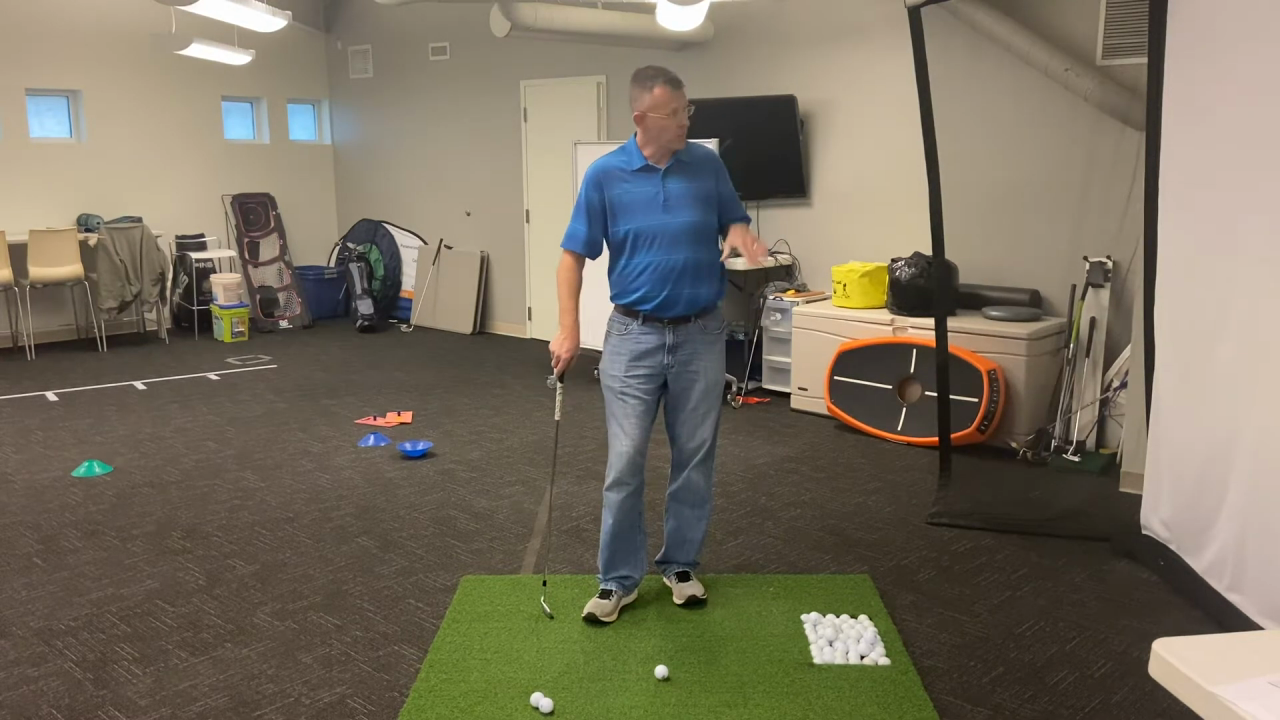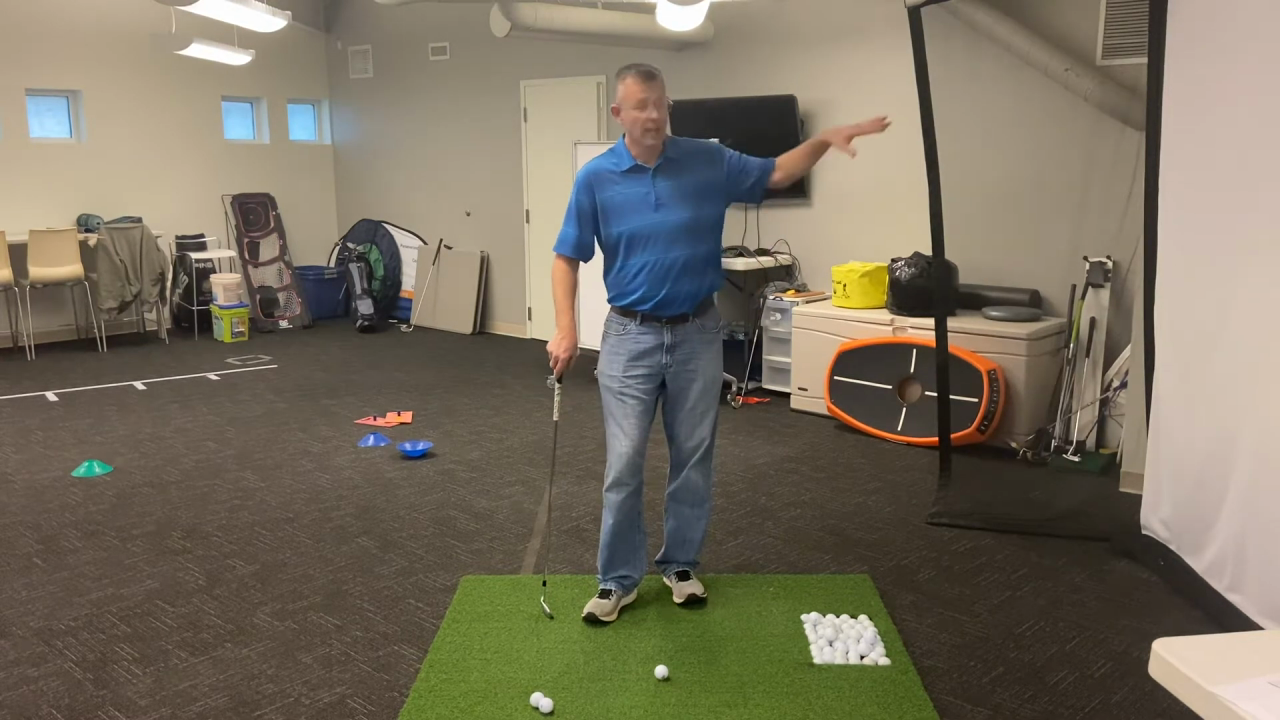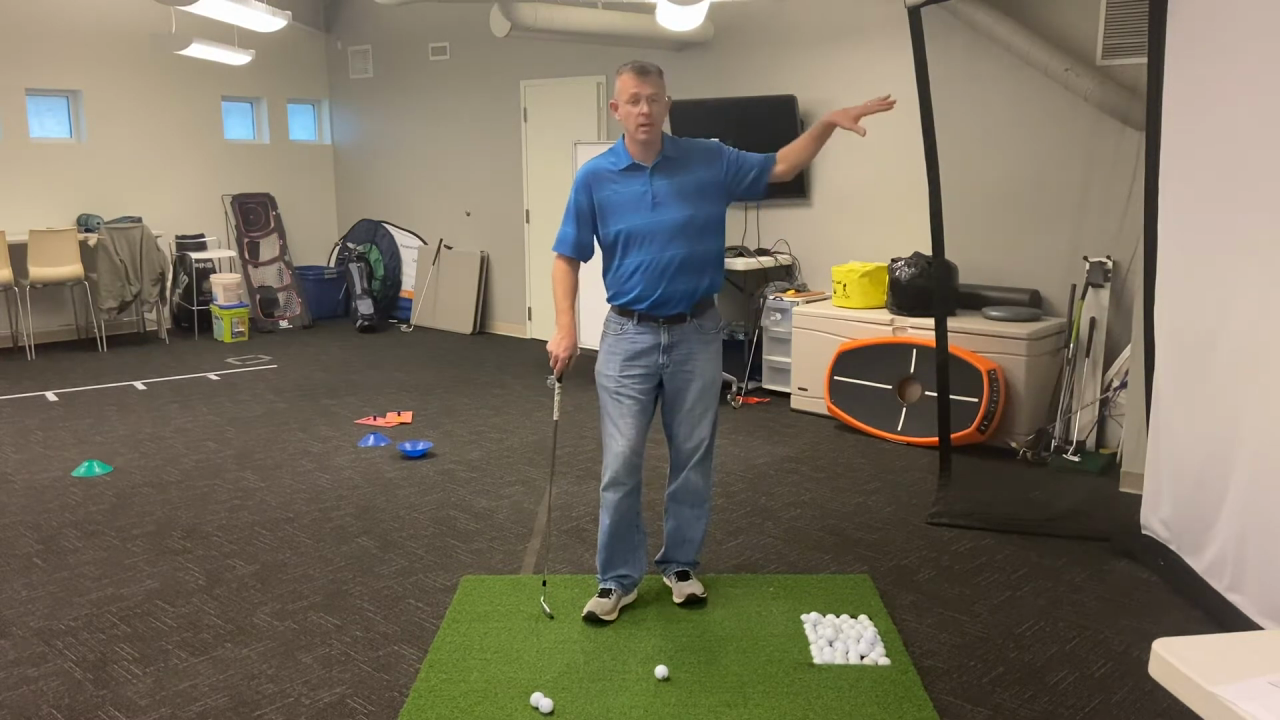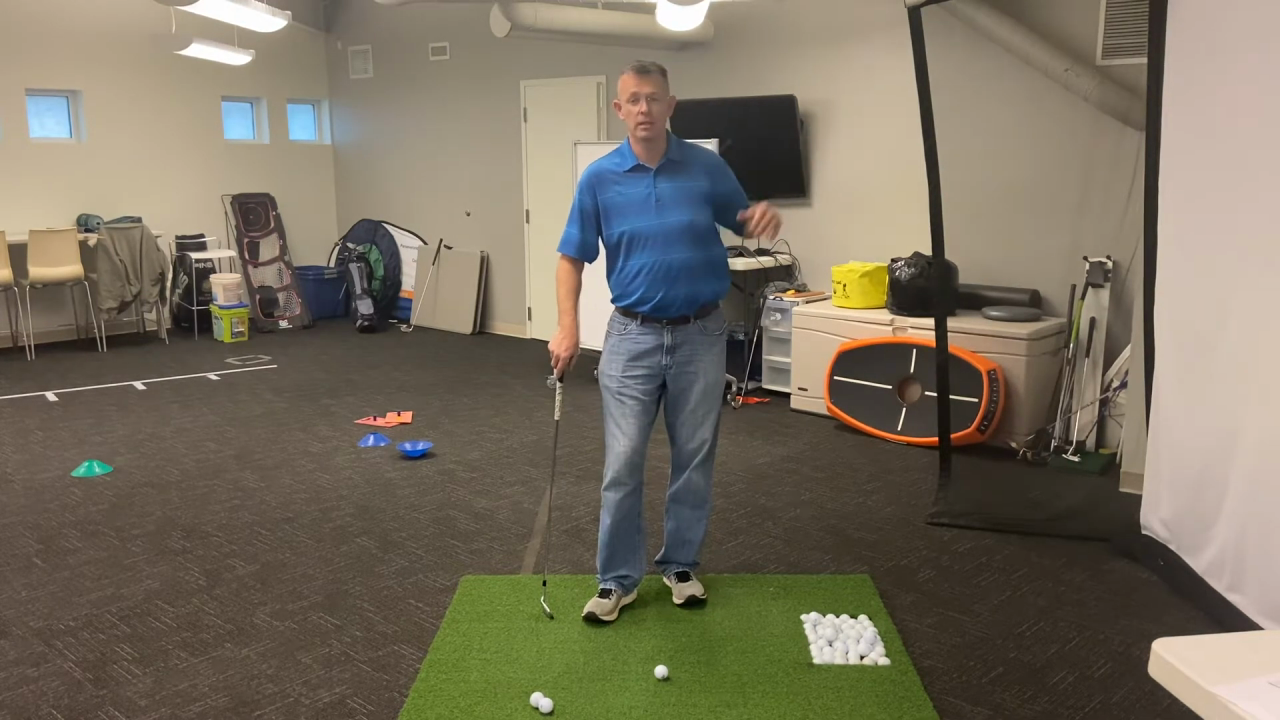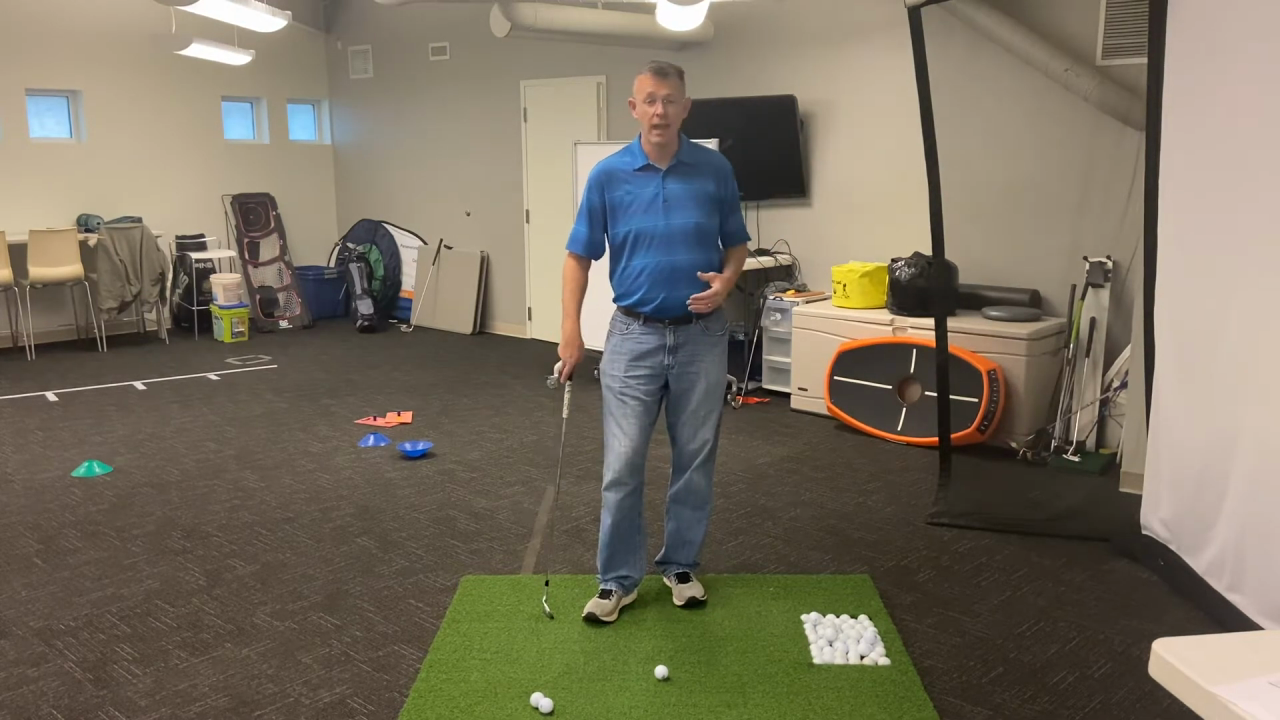
dt=0.4s
person 1, frame 1
left shoulder: (708, 166)
right shoulder: (604, 175)
left elbow: (731, 222)
right elbow: (574, 255)
left wrist: (742, 234)
right wrist: (568, 328)
left hip: (701, 333)
right hip: (635, 334)
left knee: (695, 458)
right knee: (625, 461)
left ankle: (681, 564)
right ankle: (618, 578)
person 1, frame 2
left shoulder: (707, 161)
right shoulder: (595, 177)
left elbow: (776, 173)
right elbow: (567, 257)
left wrist: (823, 138)
right wrist: (565, 329)
left hip: (697, 331)
right hip: (631, 334)
left knee: (693, 457)
right knee: (624, 461)
left ankle: (680, 563)
right ankle: (618, 578)
person 1, frame 3
left shoulder: (709, 161)
right shoulder: (594, 177)
left elbow: (780, 167)
right elbow: (567, 256)
left wrist: (828, 122)
right wrist: (565, 328)
left hip: (696, 332)
right hip: (629, 334)
left knee: (692, 457)
right knee: (621, 462)
left ankle: (680, 563)
right ankle: (617, 578)
person 1, frame 4
left shoulder: (707, 167)
right shoulder: (599, 177)
left elbow: (738, 222)
right elbow: (573, 257)
left wrist: (760, 219)
right wrist: (566, 328)
left hip: (701, 333)
right hip: (633, 335)
left knee: (694, 459)
right knee: (622, 463)
left ankle: (680, 565)
right ankle: (617, 578)
person 1, frame 5
left shoulder: (715, 170)
right shoulder: (608, 175)
left elbow: (735, 243)
right elbow: (580, 258)
left wrist: (726, 281)
right wrist: (570, 335)
left hip: (701, 335)
right hip: (634, 335)
left knee: (695, 460)
right knee: (622, 464)
left ankle: (680, 565)
right ankle: (618, 579)
